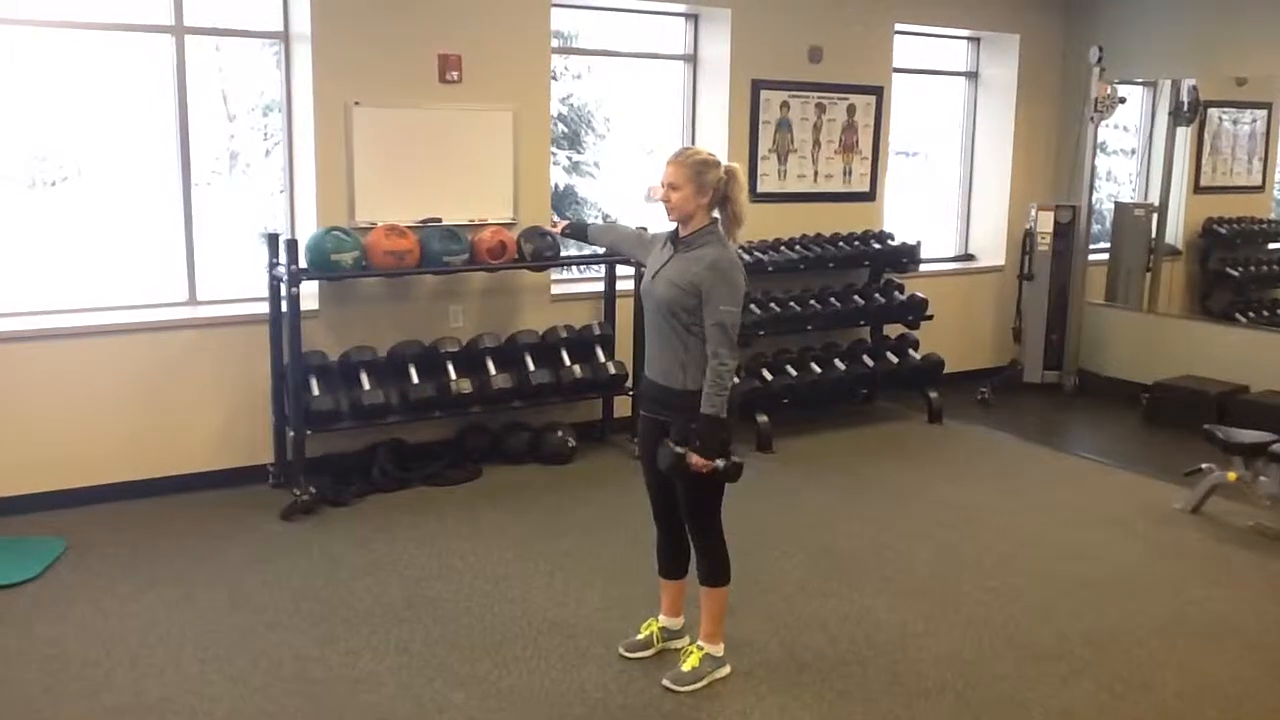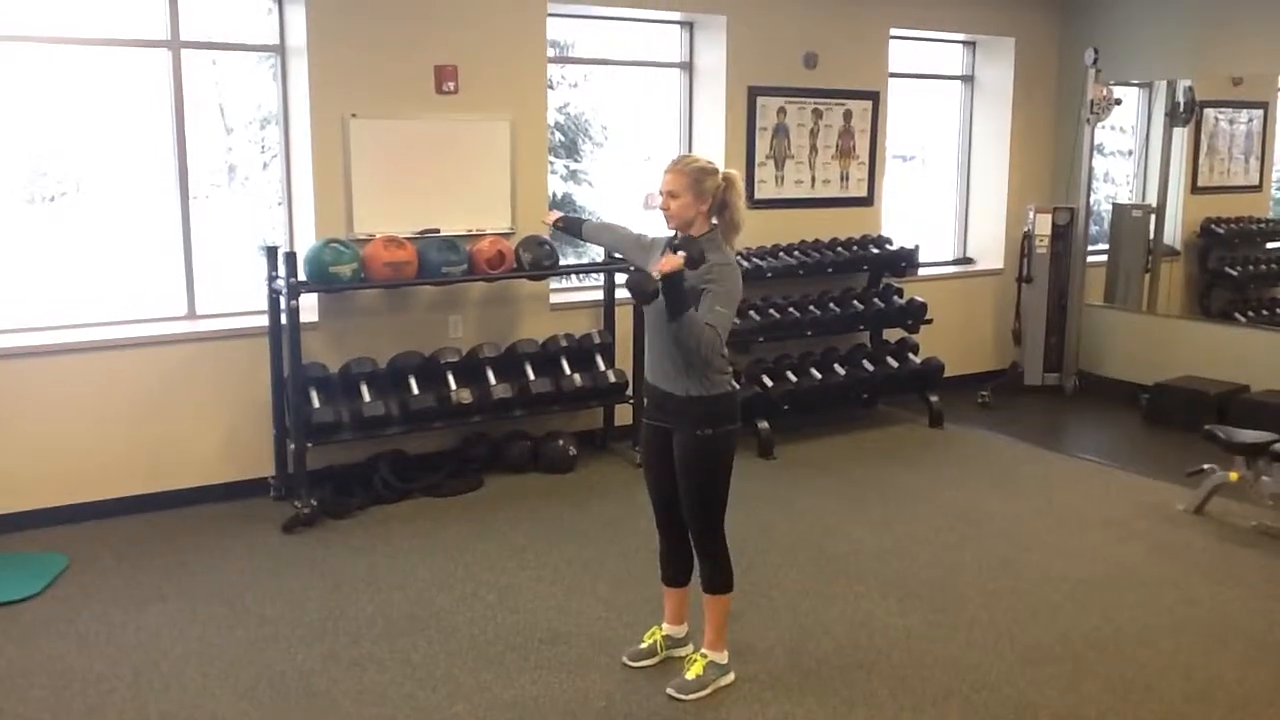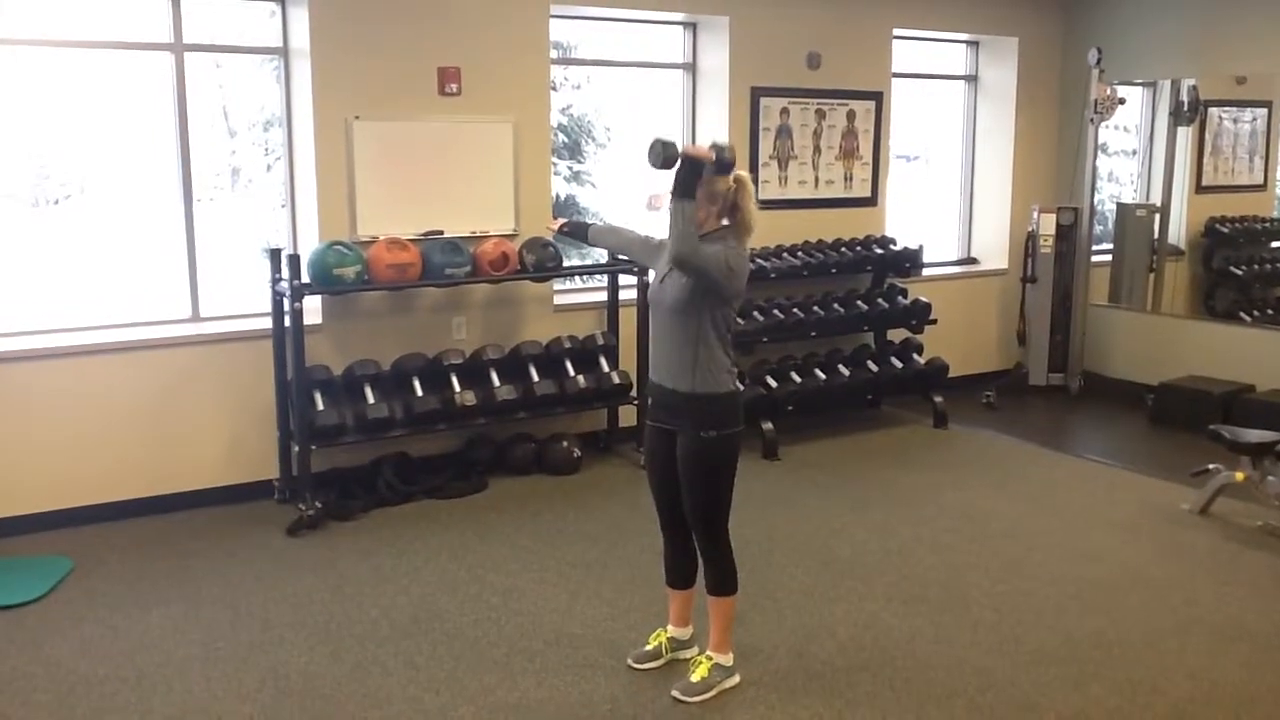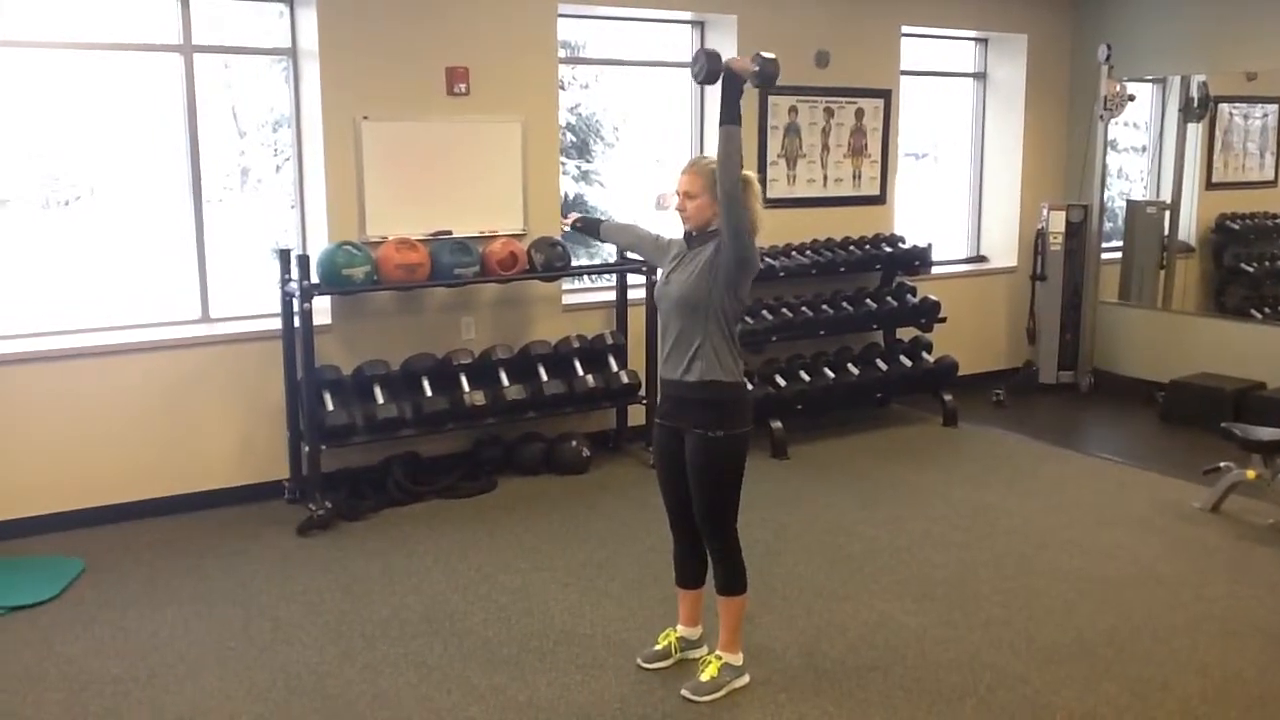
dt=1s
person 1, frame 1
left shoulder: (719, 262)
right shoulder: (663, 245)
left elbow: (722, 356)
right elbow: (622, 238)
left wrist: (709, 432)
right wrist: (573, 229)
left hip: (694, 409)
right hip: (655, 400)
left knee: (701, 525)
right knee: (666, 520)
left ankle: (711, 649)
right ankle: (669, 624)
person 1, frame 2
left shoulder: (719, 266)
right shoulder: (661, 247)
left elbow: (706, 347)
right elbow: (617, 236)
left wrist: (673, 287)
right wrist: (566, 222)
left hip: (704, 414)
right hip: (661, 406)
left knee: (705, 531)
right knee: (670, 526)
left ankle: (716, 656)
right ankle: (673, 632)
person 1, frame 3
left shoulder: (727, 258)
right shoulder: (670, 249)
left elbow: (684, 253)
right elbow: (624, 238)
left wrist: (690, 175)
right wrist: (571, 228)
left hip: (709, 414)
right hip: (664, 406)
left knee: (709, 534)
right knee: (673, 530)
left ankle: (721, 658)
right ankle: (678, 634)
person 1, frame 4
left shoulder: (733, 254)
right shoulder: (678, 251)
left elbow: (732, 179)
right elbow: (632, 235)
left wrist: (732, 96)
right wrist: (584, 224)
left hip: (716, 410)
right hip: (672, 406)
left knee: (717, 533)
right knee: (683, 529)
left ankle: (730, 658)
right ankle: (687, 634)
